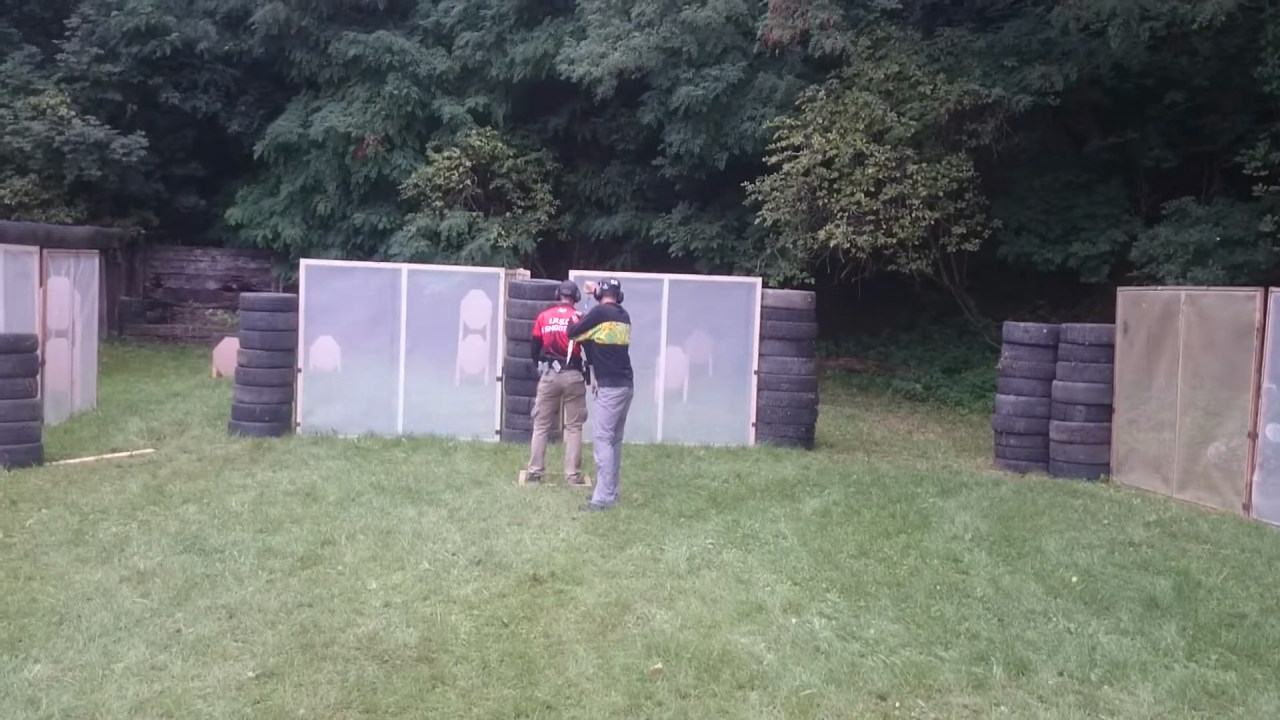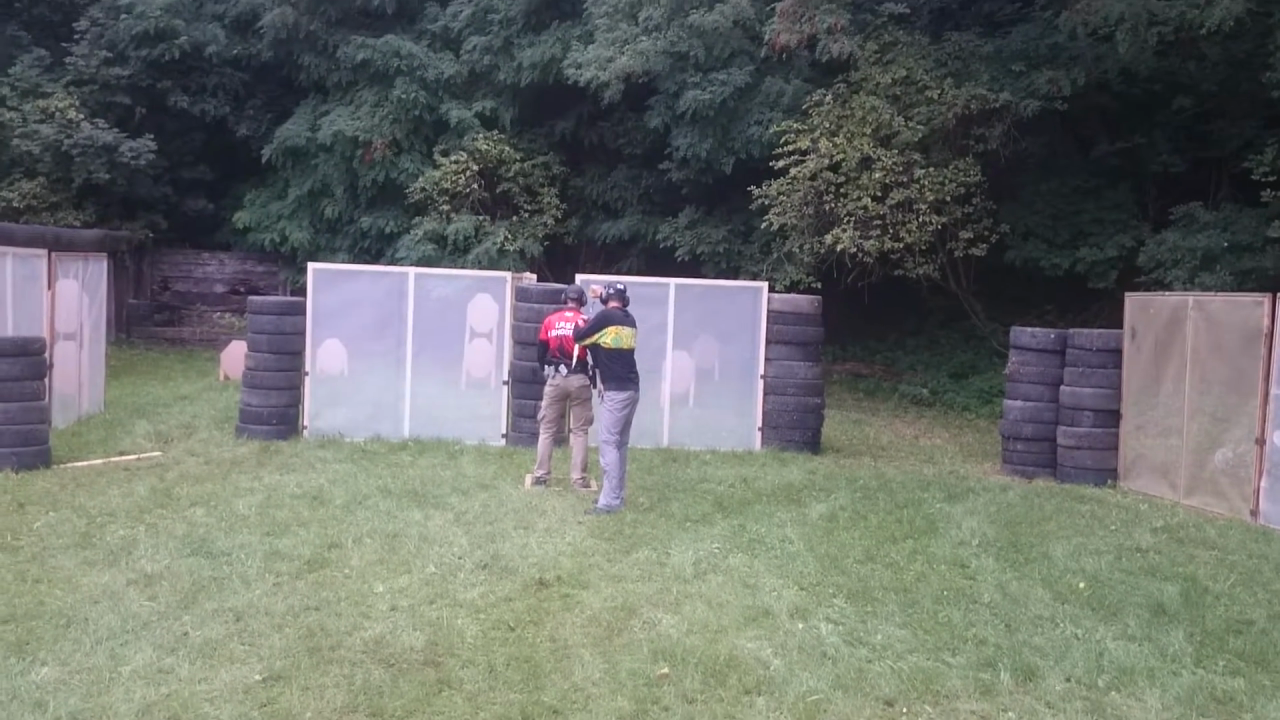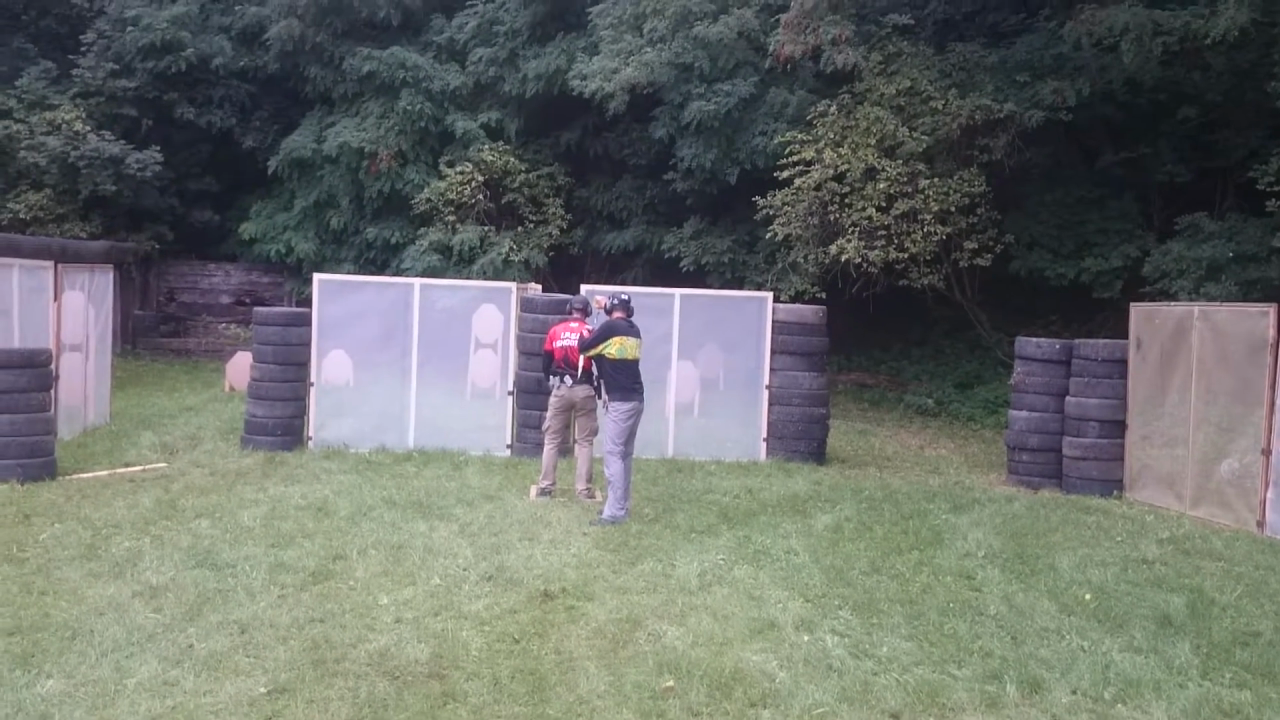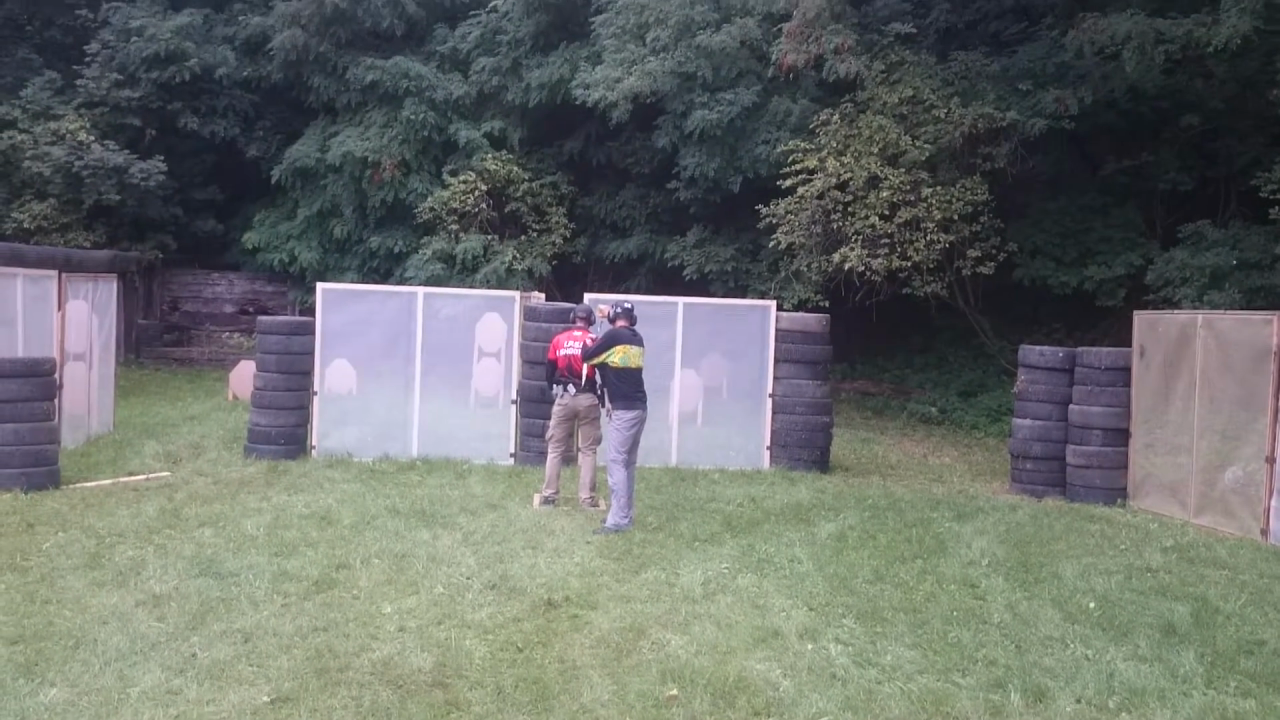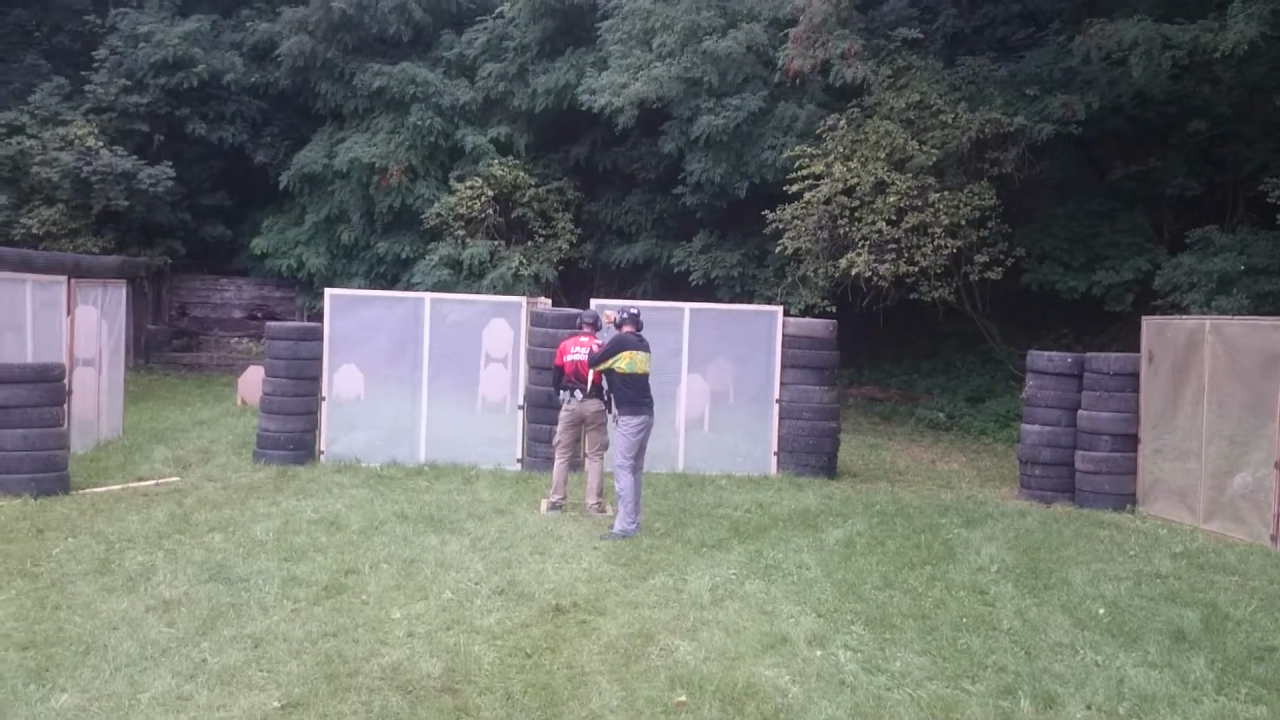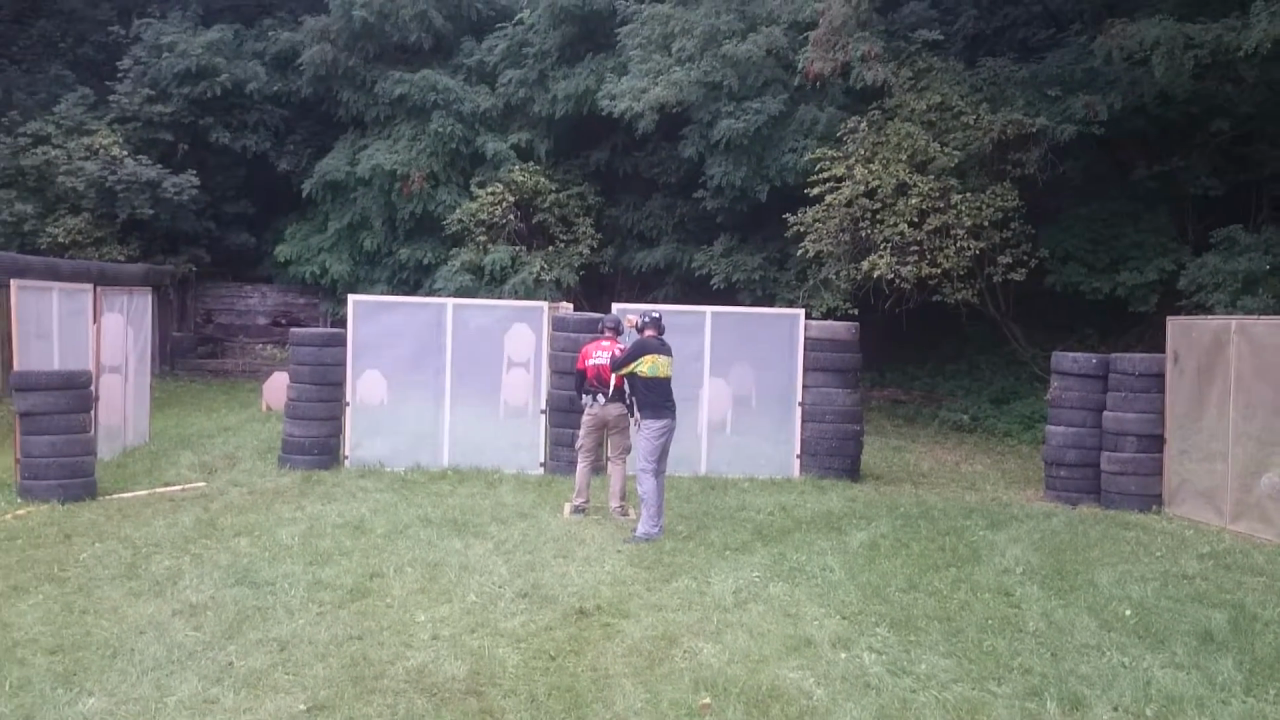
dt=0.2s
person 1, frame 1
left shoulder: (600, 312)
right shoulder: (623, 315)
left elbow: (572, 333)
left wrist: (577, 320)
left hip: (610, 386)
right hip: (625, 384)
left knee: (602, 439)
right knee: (614, 440)
left ankle: (603, 498)
right ankle: (610, 492)
person 1, frame 2
left shoulder: (606, 316)
right shoulder: (629, 319)
left elbow: (578, 337)
left wrist: (583, 324)
left hip: (616, 390)
right hip: (631, 388)
left knee: (608, 443)
right knee: (620, 444)
left ankle: (609, 502)
right ankle: (616, 496)
person 1, frame 3
left shoulder: (611, 326)
right shoulder: (634, 330)
left elbow: (583, 348)
left wrist: (588, 334)
left hip: (621, 400)
right hip: (635, 398)
left knee: (613, 454)
right knee: (624, 455)
left ankle: (614, 512)
right ankle: (621, 507)
person 1, frame 4
left shoulder: (614, 335)
right shoulder: (637, 338)
left elbow: (586, 357)
left wrist: (592, 343)
left hip: (624, 409)
right hip: (638, 407)
left knee: (616, 462)
right knee: (628, 463)
left ankle: (618, 521)
right ankle: (624, 515)
person 1, frame 5
left shoulder: (620, 341)
right shoulder: (643, 344)
left elbow: (593, 363)
left wrist: (597, 349)
left hip: (631, 414)
right hip: (645, 412)
left knee: (623, 468)
right knee: (635, 469)
left ankle: (625, 526)
right ankle: (632, 520)
person 1, frame 6
left shoulder: (642, 345)
right shoulder: (665, 348)
left elbow: (614, 367)
left wrist: (619, 354)
left hip: (653, 418)
right hip: (668, 416)
left knee: (646, 471)
right knee: (657, 472)
left ankle: (648, 530)
right ankle: (655, 524)
person 2, frame 1
left shoulder: (543, 317)
right shoulder: (579, 318)
left elbow: (535, 347)
left hip: (549, 375)
right hip: (573, 376)
left knee: (541, 425)
right knee: (574, 427)
left ankle: (534, 472)
right ankle: (573, 474)
person 2, frame 2
left shoulder: (550, 321)
right shoulder: (585, 321)
left elbow: (541, 351)
left hip: (555, 378)
right hip: (580, 379)
left knee: (547, 429)
right knee: (580, 431)
left ankle: (540, 476)
right ankle: (579, 478)
person 2, frame 3
left shoulder: (555, 331)
right shoulder: (590, 332)
left elbow: (546, 362)
left hip: (560, 389)
right hip: (585, 390)
left knee: (552, 440)
right knee: (585, 441)
left ankle: (545, 486)
right ankle: (584, 489)
person 2, frame 4
left shoulder: (558, 340)
right shoulder: (594, 341)
left elbow: (549, 370)
left hip: (564, 397)
right hip: (588, 399)
left knee: (555, 448)
right knee: (588, 450)
left ankle: (549, 495)
right ankle: (587, 498)
person 2, frame 5
left shoulder: (565, 345)
right shoulder: (600, 346)
left elbow: (556, 376)
left hip: (570, 403)
right hip: (595, 404)
left knee: (562, 454)
right knee: (595, 455)
left ankle: (556, 501)
right ankle: (594, 503)
person 2, frame 6
left shoulder: (587, 350)
right shoulder: (622, 350)
left elbow: (578, 381)
right wrist: (633, 406)
left hip: (593, 407)
right hip: (617, 408)
left knee: (585, 458)
right knee: (618, 459)
left ankle: (579, 504)
right ankle: (617, 506)
